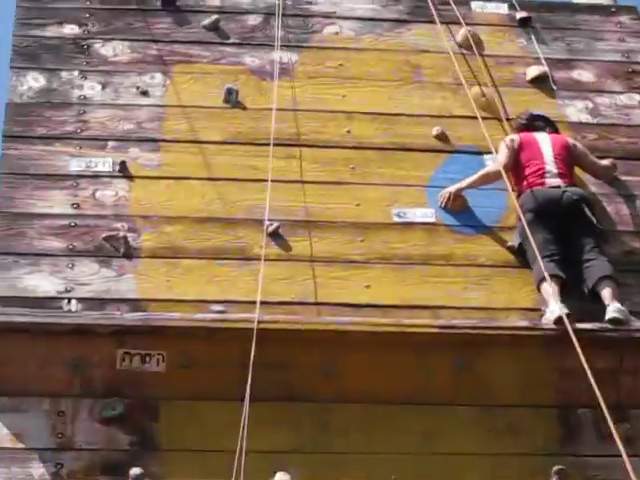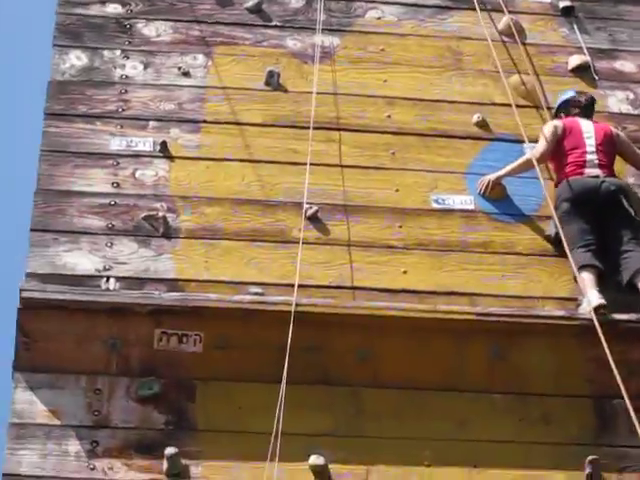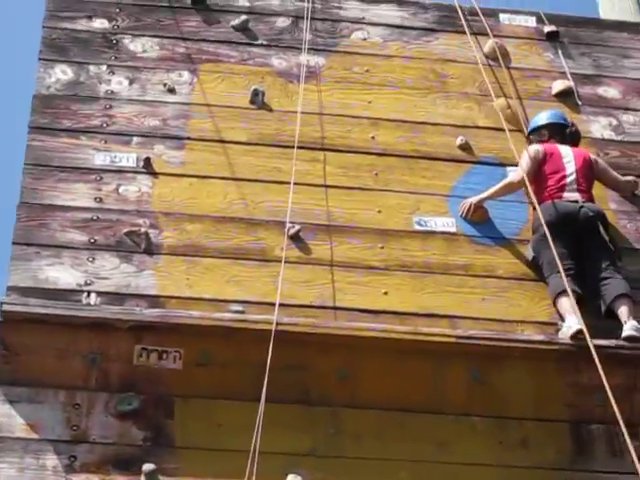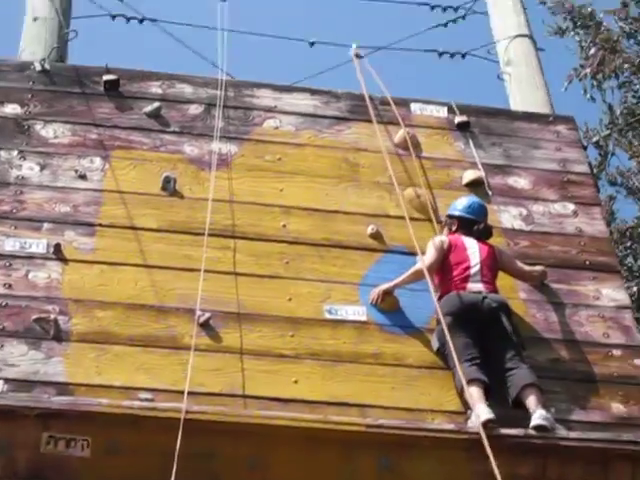
dt=0.4s
person 1, frame 1
left shoulder: (514, 140)
right shoulder: (567, 142)
left elbow: (497, 170)
right elbow: (603, 172)
left wrist: (459, 187)
right wrist: (609, 164)
left hip: (536, 199)
right hip: (573, 197)
left knee: (544, 258)
right knee: (591, 253)
left ankle: (554, 304)
right ankle: (612, 303)
person 1, frame 2
left shoulder: (558, 125)
right shoulder: (610, 131)
left elbow: (538, 156)
left wrist: (499, 175)
left hip: (575, 188)
right hip: (613, 188)
left knee: (583, 246)
left ankle: (592, 294)
person 1, frame 3
left shoulder: (536, 151)
right shoulder: (587, 157)
left elbow: (518, 180)
left wrist: (481, 198)
left hip: (552, 213)
right hip: (590, 213)
left knee: (559, 271)
right knee: (607, 271)
left ankle: (571, 319)
person 1, frame 4
left shoulder: (442, 241)
right shoulder: (493, 250)
left elbow: (426, 267)
right elbow: (532, 275)
left wrist: (391, 285)
right wrist: (540, 272)
left hip: (457, 304)
right hip: (494, 305)
left knee: (466, 361)
right knee: (512, 361)
left ankle: (480, 407)
right ankle: (537, 410)
